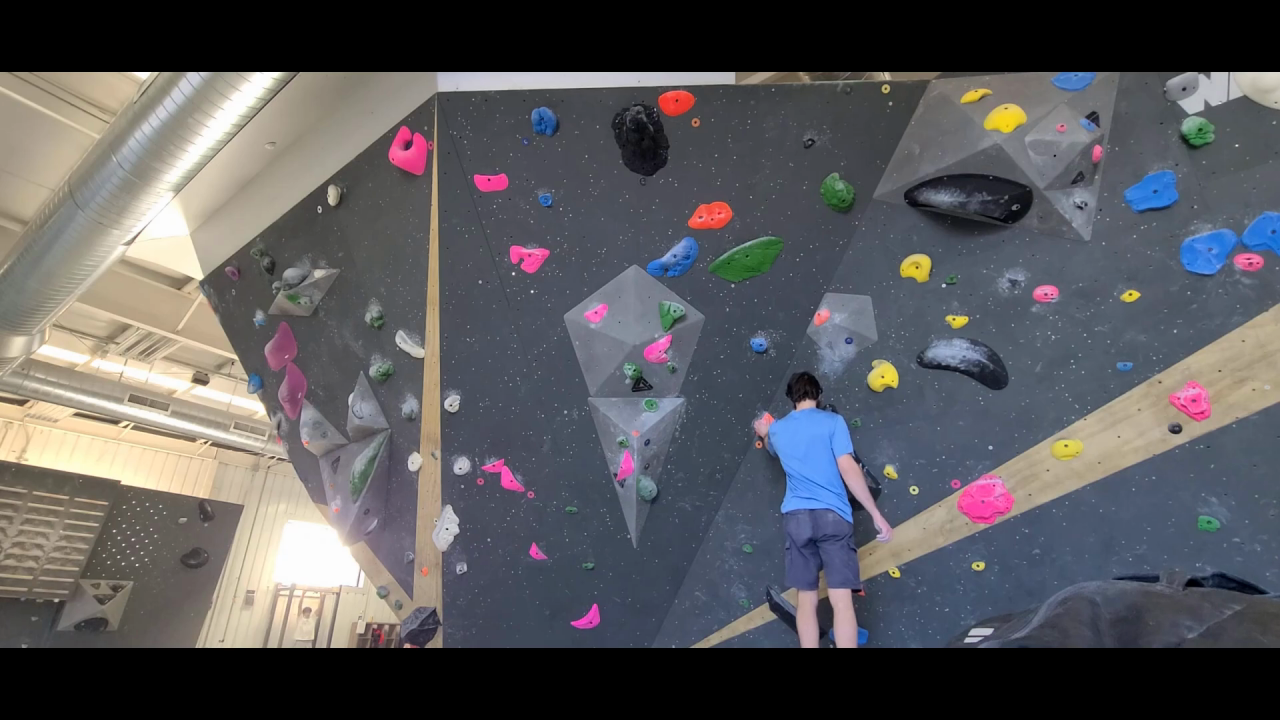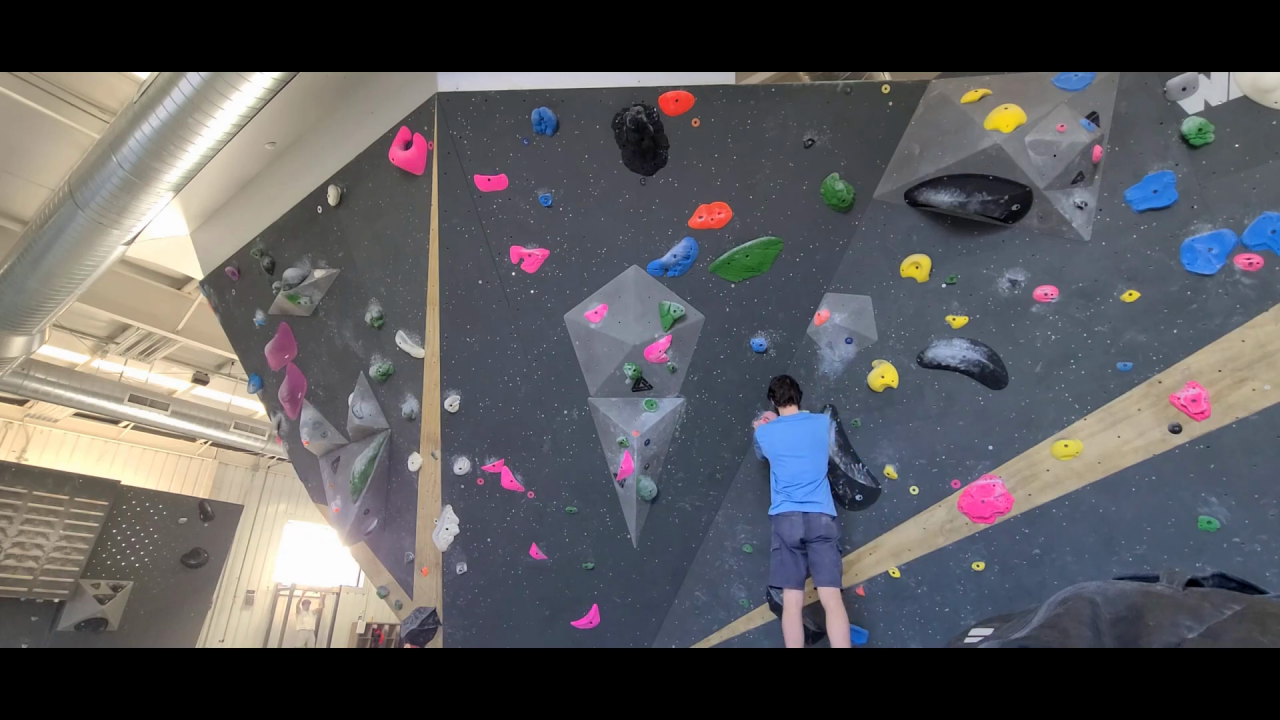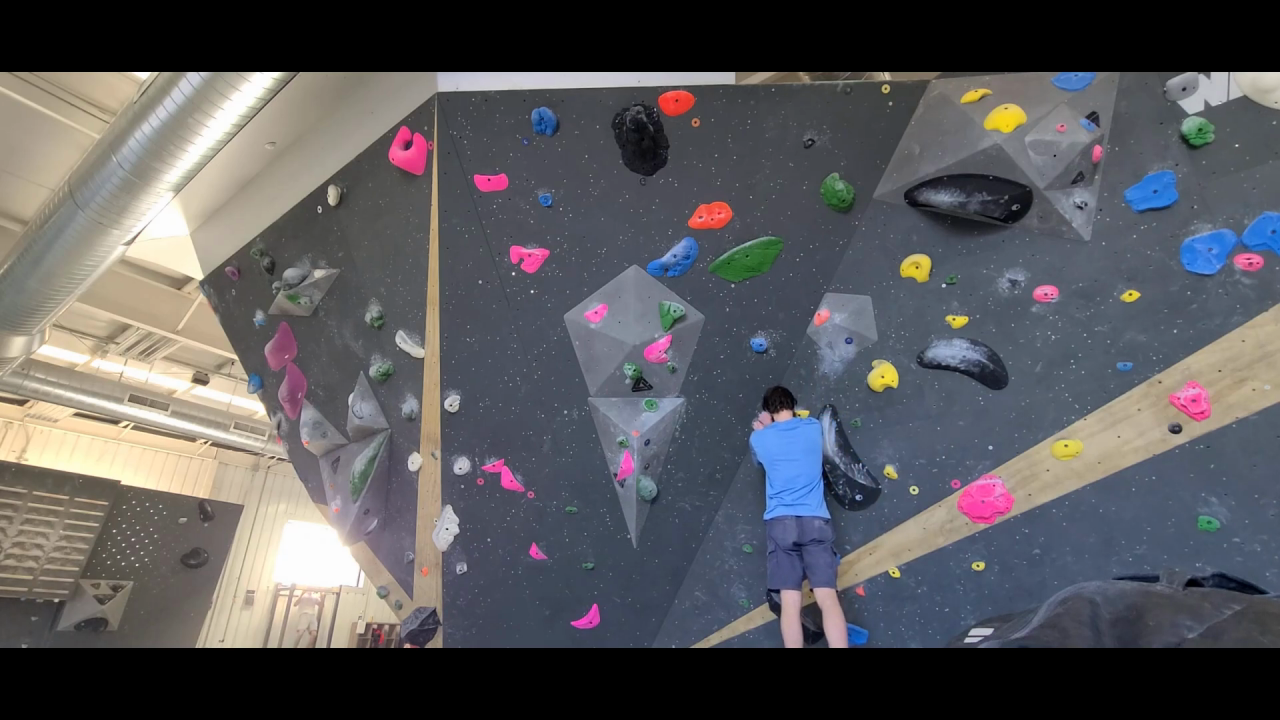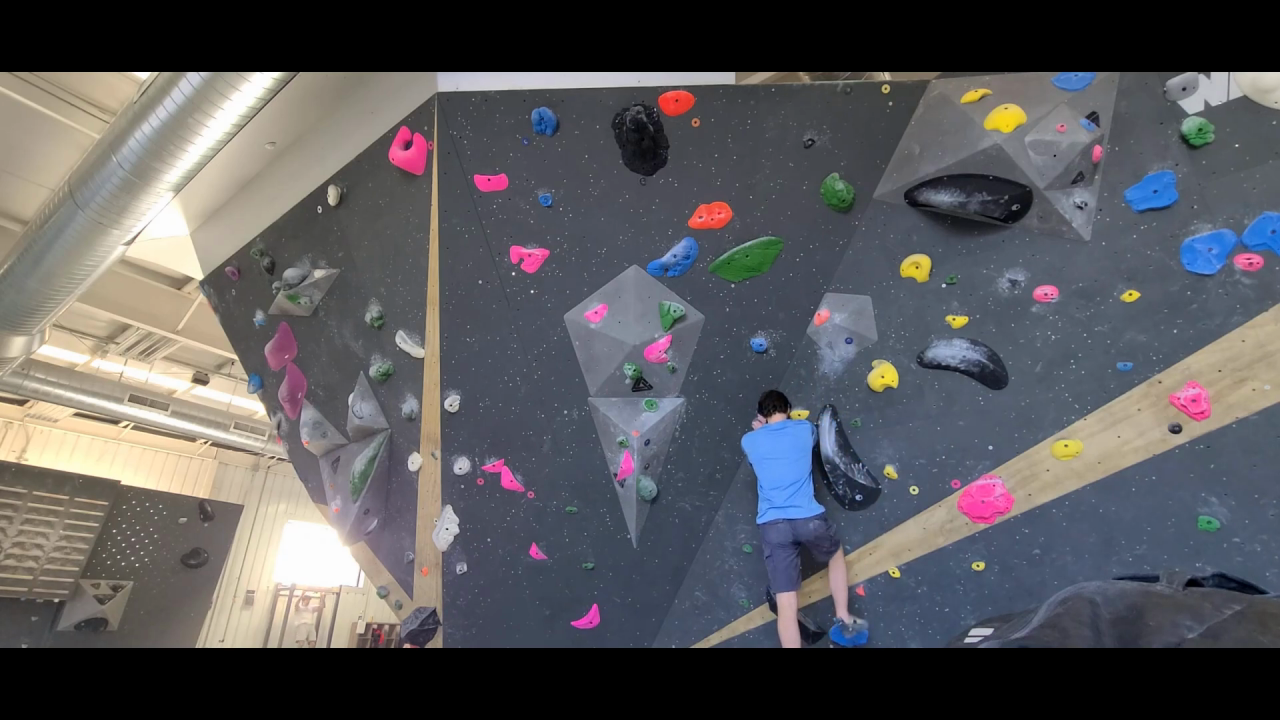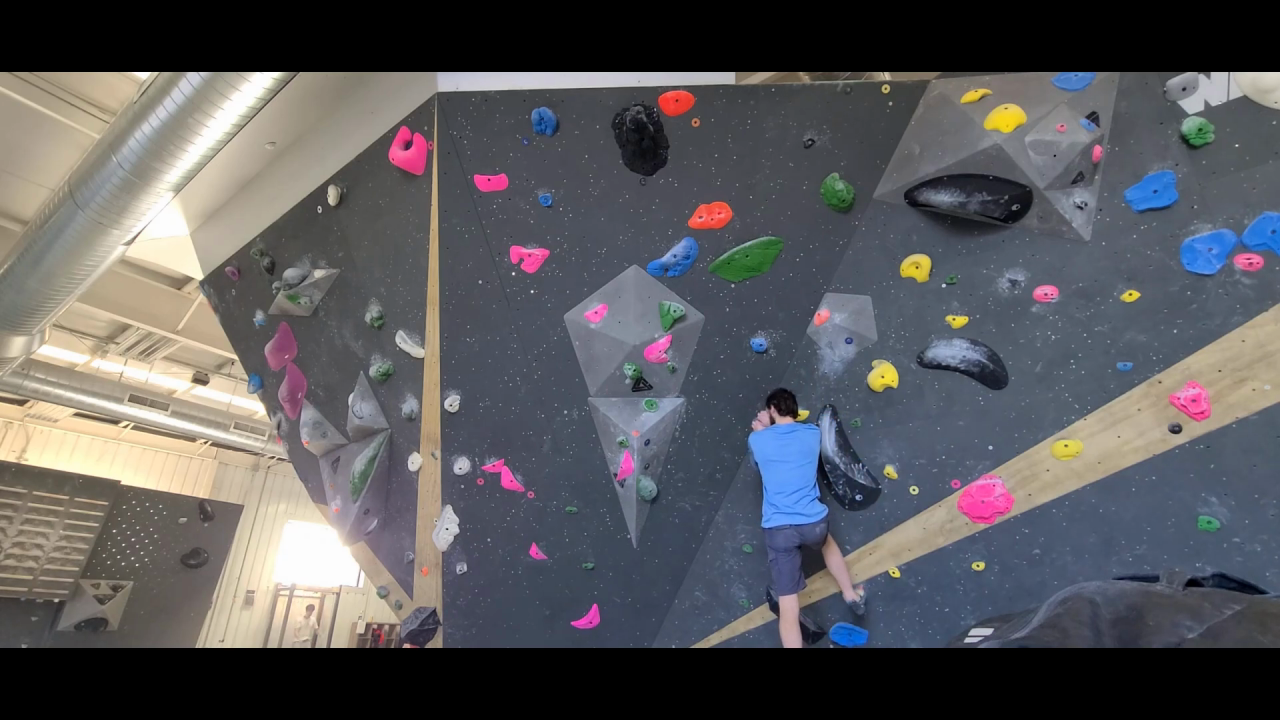
dt=0.7s
person 1, frame 1
left shoulder: (777, 429)
right shoulder: (832, 421)
right elbow: (847, 469)
right wrist: (876, 515)
left hip: (796, 517)
right hip: (832, 516)
left knee: (806, 600)
right knee: (841, 600)
person 1, frame 2
left shoulder: (764, 433)
right shoulder: (821, 423)
left hip: (786, 520)
right hip: (821, 518)
left knee: (792, 601)
right knee: (831, 598)
person 1, frame 3
left shoulder: (759, 438)
right shoulder: (814, 427)
left hip: (780, 523)
right hip: (815, 521)
left knee: (790, 602)
right knee: (828, 598)
person 1, frame 4
left shoulder: (749, 440)
right shoulder: (805, 429)
left hip: (773, 525)
right hip: (810, 520)
left knee: (786, 603)
right knee: (835, 554)
right ankle: (844, 619)
person 1, frame 5
left shoulder: (757, 439)
right shoulder: (812, 433)
left hip: (779, 529)
right hip: (814, 522)
left knee: (788, 606)
right knee: (827, 543)
right ankle: (852, 595)
